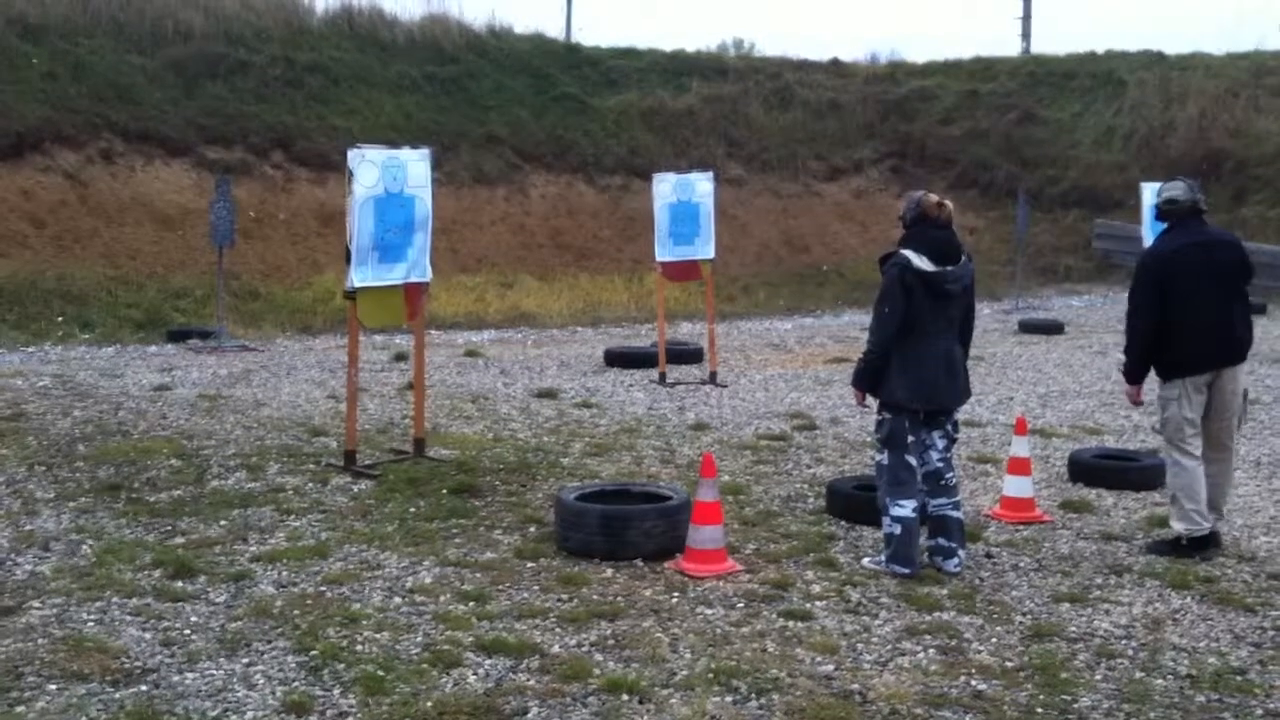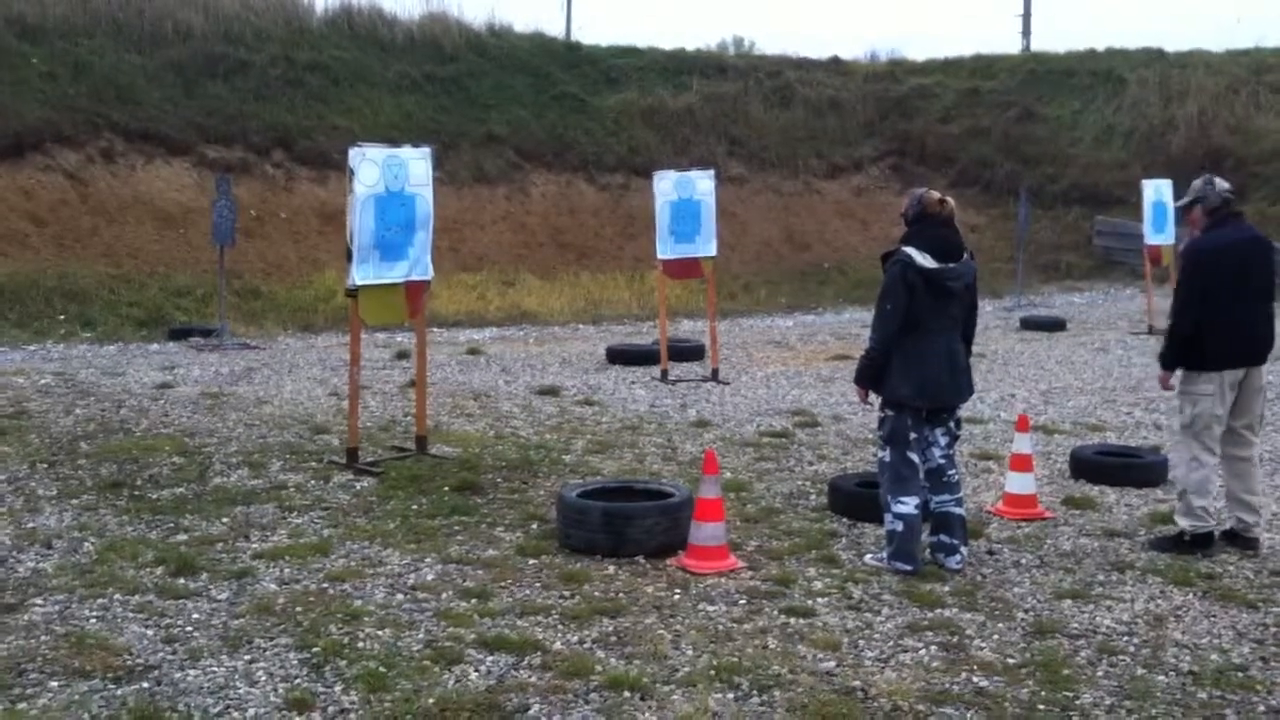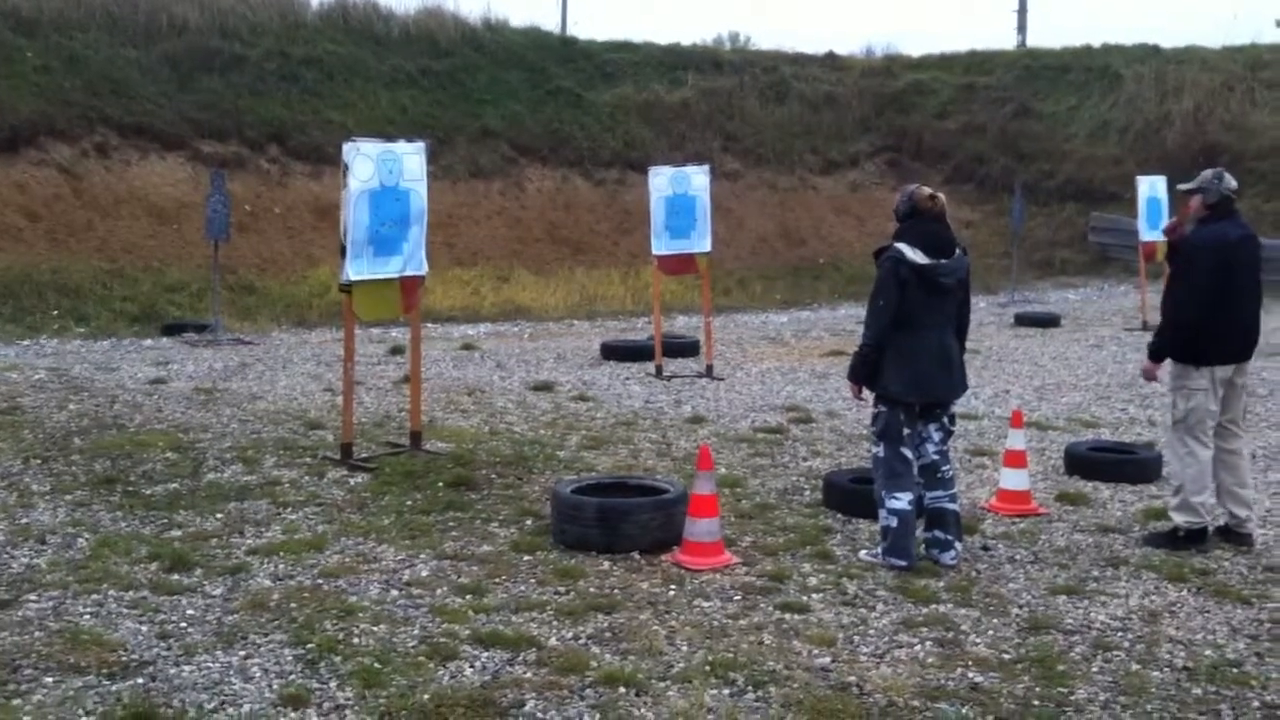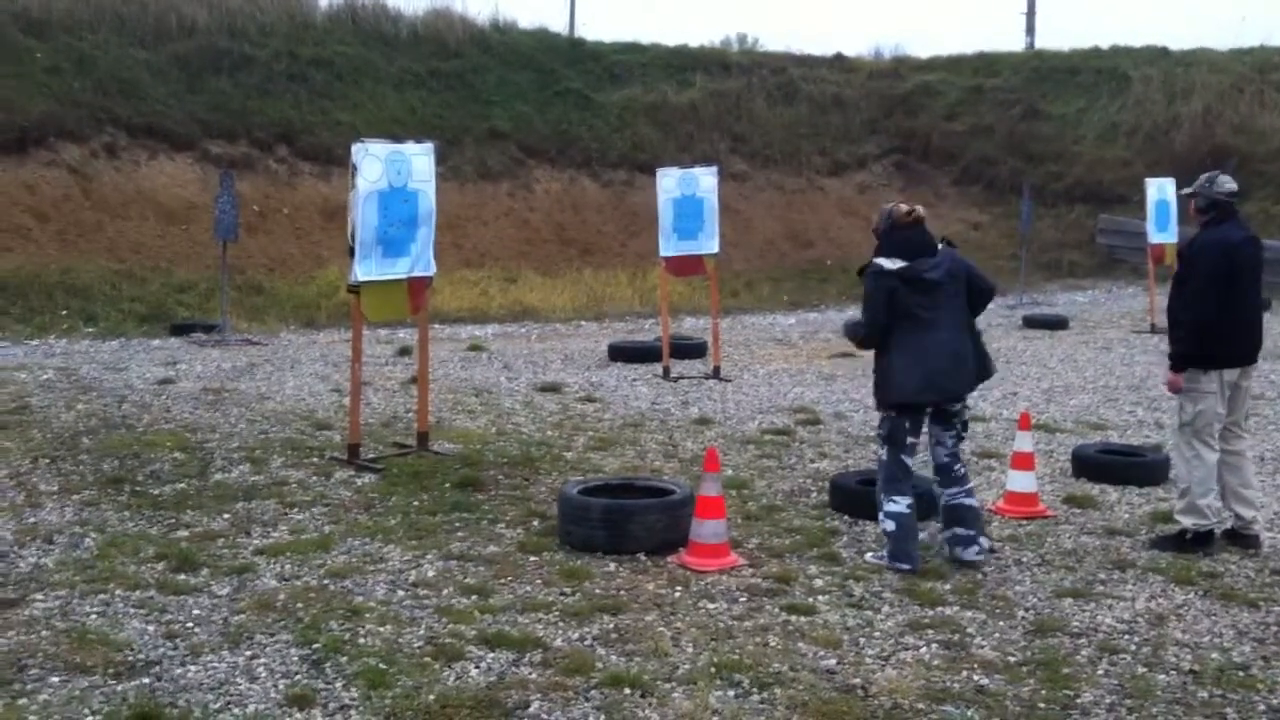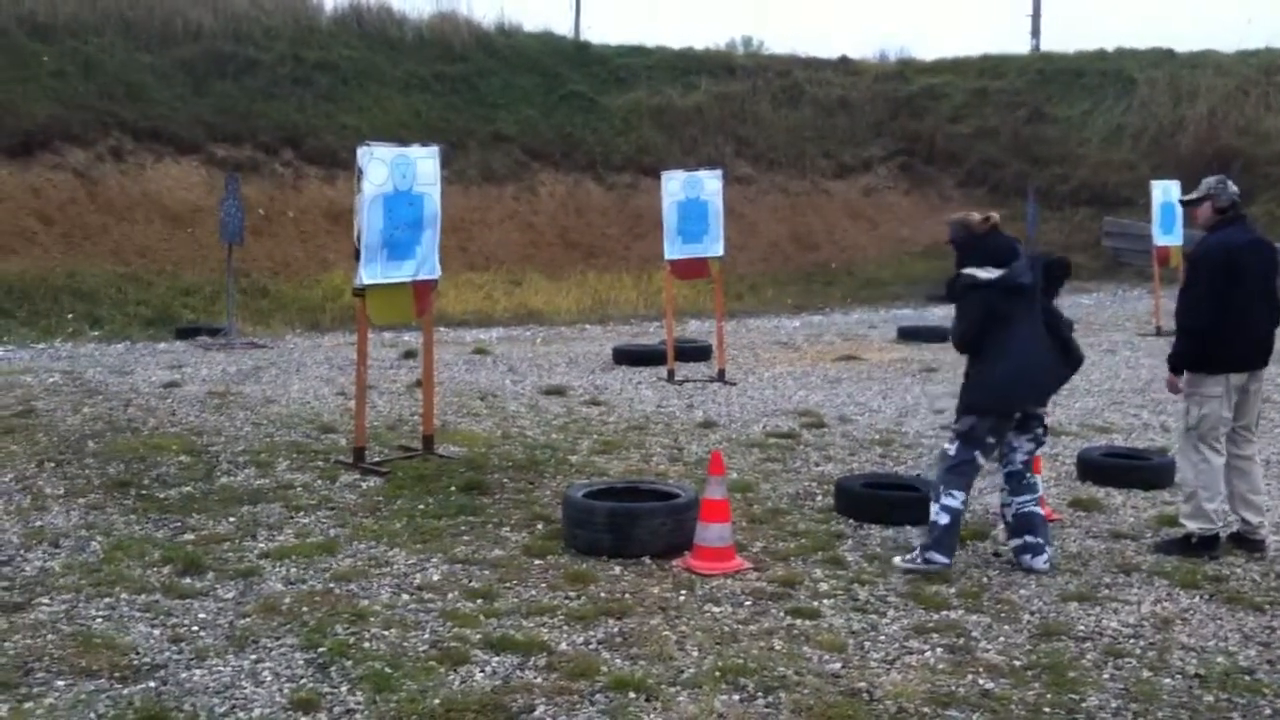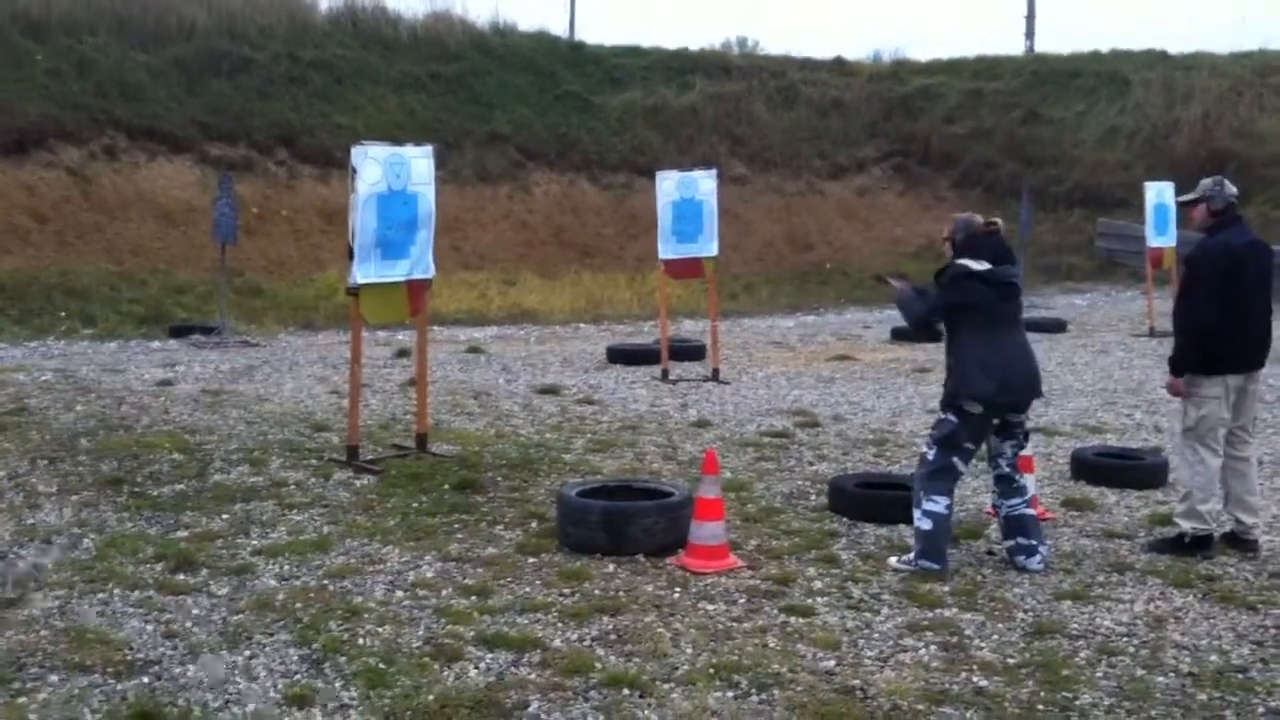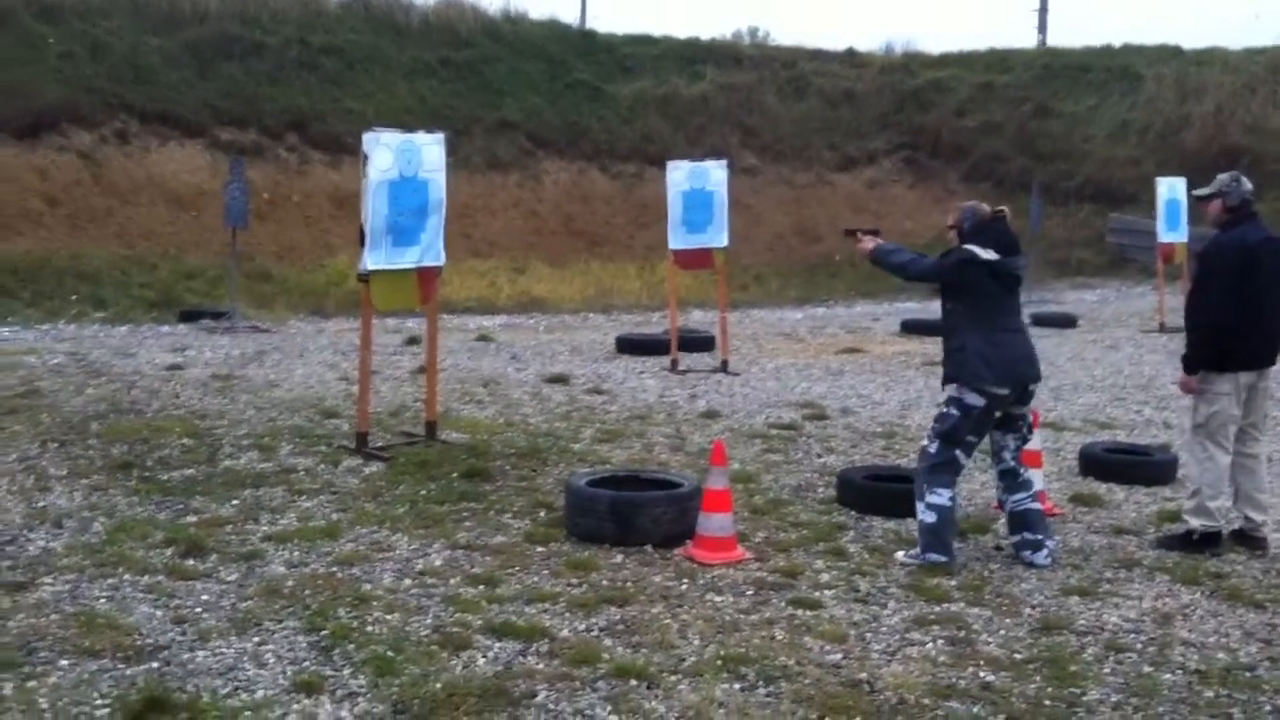
dt=0.7s
person 1, frame 1
left shoulder: (1156, 258)
right shoulder: (1230, 244)
left elbow: (1141, 322)
right elbow: (1244, 284)
left wrist: (1134, 375)
left hip: (1183, 364)
right hip: (1229, 359)
left knee: (1183, 448)
right knee: (1221, 445)
left ankle: (1193, 534)
right ankle: (1210, 523)
person 1, frame 2
left shoulder: (1203, 248)
right shoulder: (1260, 243)
left elbow: (1186, 311)
left wrist: (1169, 362)
left hip: (1211, 361)
right hip: (1252, 356)
left knee: (1197, 445)
right knee: (1243, 443)
left ankle: (1197, 531)
right ankle: (1247, 529)
person 1, frame 3
left shoulder: (1204, 241)
right shoulder: (1244, 237)
left elbow: (1185, 305)
left wrist: (1156, 353)
right wrist: (1178, 246)
left hip: (1202, 356)
right hip: (1236, 352)
left knee: (1191, 439)
right knee: (1231, 436)
left ankle: (1191, 526)
right ankle: (1240, 524)
person 1, frame 4
left shoulder: (1207, 245)
right shoulder: (1247, 240)
left elbow: (1196, 310)
left wrist: (1179, 363)
left hip: (1208, 359)
right hip: (1241, 355)
left knee: (1197, 442)
right knee: (1233, 438)
left ankle: (1198, 530)
right ankle: (1246, 526)
person 1, frame 5
left shoulder: (1212, 249)
left elbow: (1195, 315)
left wrist: (1177, 365)
left hip: (1215, 364)
left knee: (1203, 446)
right knee: (1243, 444)
left ankle: (1203, 533)
person 1, frame 6
left shoulder: (1211, 251)
right shoulder: (1258, 248)
left elbow: (1196, 317)
left wrist: (1178, 367)
left hip: (1213, 367)
right hip: (1248, 362)
left knee: (1201, 447)
right knee: (1241, 444)
left ankle: (1196, 533)
right ankle: (1246, 530)
person 1, frame 7
left shoulder: (1224, 247)
left elbow: (1209, 314)
left wrist: (1192, 365)
left hip: (1224, 364)
left knee: (1210, 444)
left ankle: (1205, 529)
person 2, frame 1
left shoulder: (902, 266)
right shoulder: (962, 266)
left elbow: (883, 331)
right elbow: (965, 329)
left wrist: (864, 378)
left hip: (903, 383)
right hip: (947, 380)
left knee: (898, 468)
right knee: (939, 465)
left ankle: (900, 557)
right ankle: (949, 552)
person 2, frame 2
left shoulder: (905, 264)
right shoulder: (964, 263)
left elbow: (886, 328)
right elbow: (968, 326)
left wrist: (866, 375)
left hip: (906, 380)
right hip: (949, 377)
left knee: (900, 464)
right knee: (942, 462)
left ankle: (902, 554)
right ankle: (951, 548)
person 2, frame 3
left shoulder: (897, 260)
right shoulder: (957, 259)
left elbow: (878, 324)
right elbow: (962, 321)
left wrist: (859, 371)
left hip: (899, 375)
right hip: (943, 373)
left knee: (894, 459)
right knee: (936, 457)
left ankle: (897, 549)
right ankle: (945, 544)
person 2, frame 4
left shoulder: (883, 273)
right shoulder: (947, 259)
left elbow: (872, 333)
right elbow: (984, 290)
left wrist: (859, 335)
left hip: (907, 380)
right hip: (954, 372)
left knee: (896, 465)
right knee: (950, 459)
left ankle: (901, 553)
right ankle: (968, 541)
person 2, frame 5
left shoulder: (974, 286)
right shoulder: (1023, 264)
left elbow: (964, 341)
left wrist: (959, 324)
left hip: (994, 387)
right hip: (1035, 382)
left knee: (958, 465)
right knee: (1019, 467)
left ankle: (936, 552)
right ankle: (1034, 551)
person 2, frame 6
left shoulder: (962, 276)
right shoulder: (1003, 275)
left elbow: (921, 317)
left wrist: (904, 293)
right wrist: (920, 294)
left hip: (979, 388)
right hip: (1019, 383)
left knee: (936, 469)
right knee: (1006, 469)
left ankle: (928, 555)
right ankle: (1029, 551)
person 2, frame 7
left shoulder: (967, 263)
right shoulder: (1003, 262)
left elbow: (918, 269)
right elbow: (934, 265)
left wrist: (876, 251)
right wrist: (886, 247)
left hip: (981, 378)
right hip: (1018, 375)
left knee: (938, 462)
right knee: (1010, 462)
left ankle: (934, 549)
right ankle: (1036, 546)
